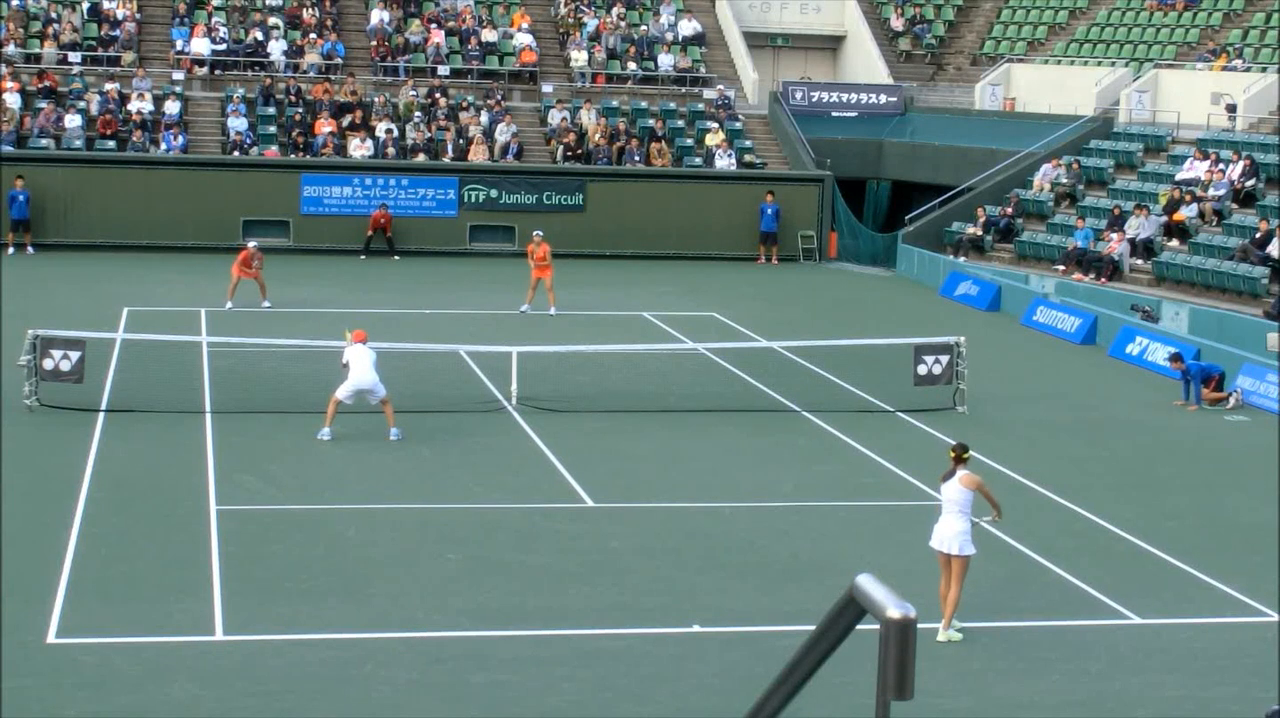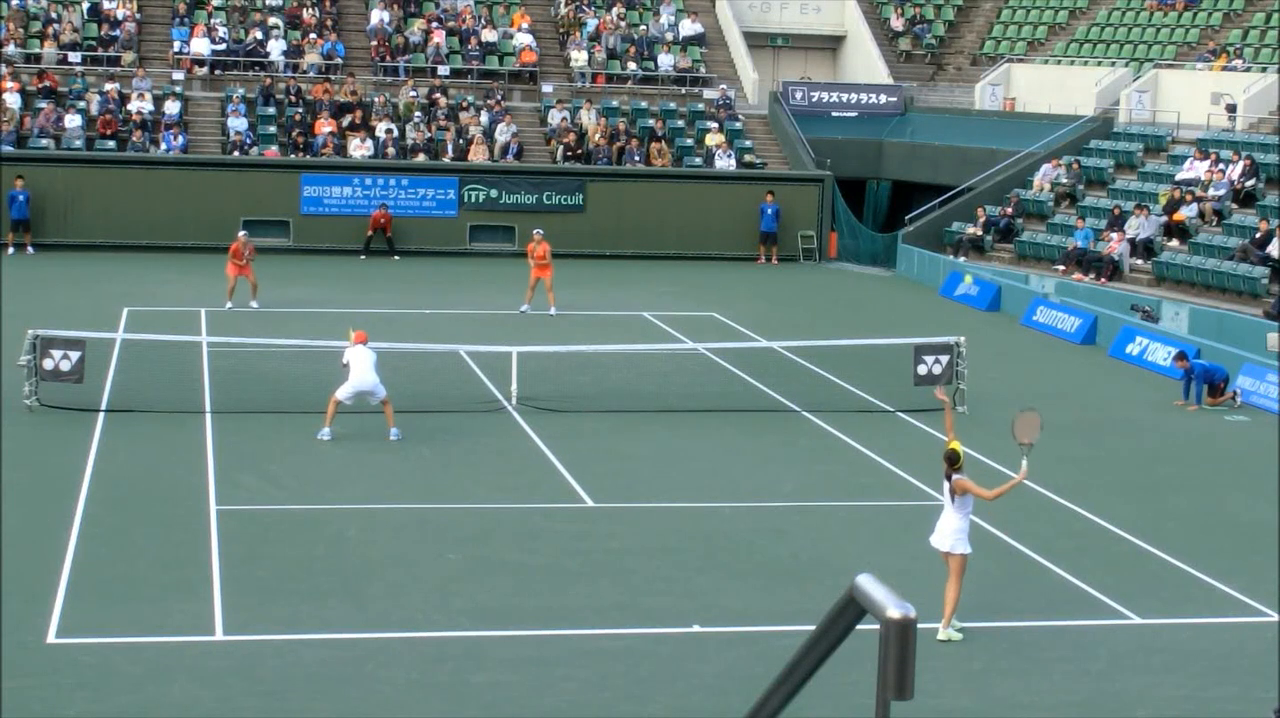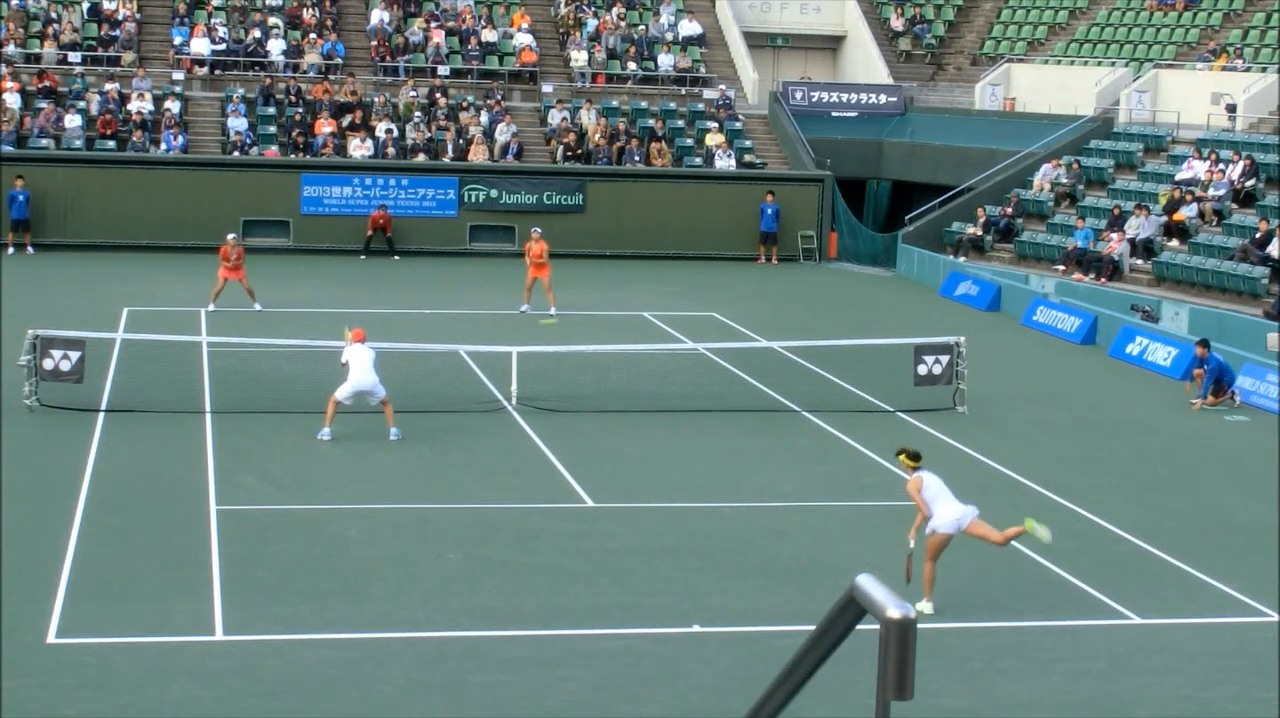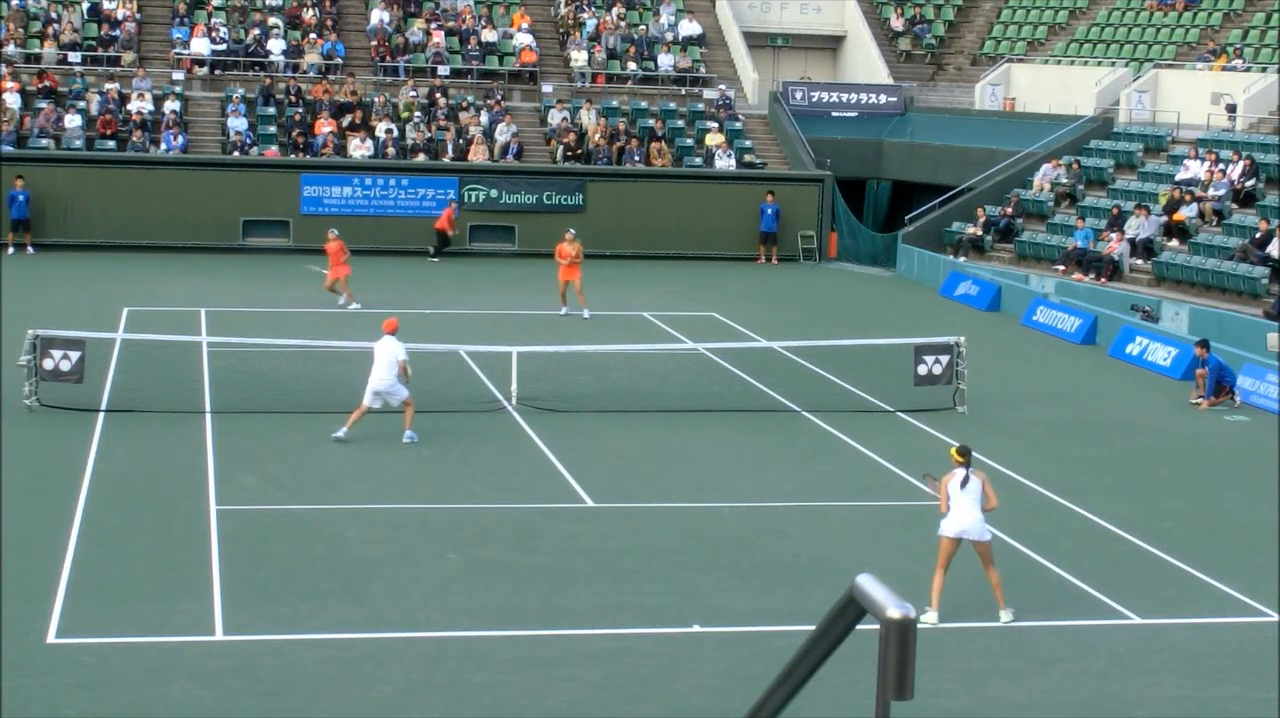
dt=1s
person 1, frame 1
left shoulder: (945, 478)
right shoulder: (973, 479)
right elbow: (992, 501)
right wrist: (998, 513)
left hip: (941, 530)
right hip: (958, 535)
left knee: (945, 580)
right knee: (956, 585)
left ankle: (947, 620)
right ankle: (945, 630)
person 1, frame 2
left shoulder: (948, 472)
right shoulder: (961, 482)
left elbow: (950, 433)
right elbow: (990, 495)
left wrist: (946, 404)
right wrist: (1017, 479)
left hip: (944, 529)
right hip: (956, 534)
left knee: (952, 579)
right knee: (955, 582)
left ankle: (948, 620)
right ankle: (945, 629)
person 1, frame 3
left shoulder: (911, 485)
right shoulder: (928, 475)
left elbow: (925, 511)
left wrist: (930, 530)
right wrist: (914, 529)
left hip: (945, 520)
right hip: (962, 513)
left knee: (930, 560)
right knee: (1001, 539)
left ankle: (926, 603)
right ankle: (1028, 526)
person 1, frame 4
left shoulder: (947, 479)
right shoulder: (980, 476)
left elbow: (943, 510)
right elbow: (994, 503)
left hip: (954, 523)
right hip: (976, 524)
left knee: (941, 569)
right knee: (990, 567)
left ankle: (933, 612)
right ankle: (1004, 610)
